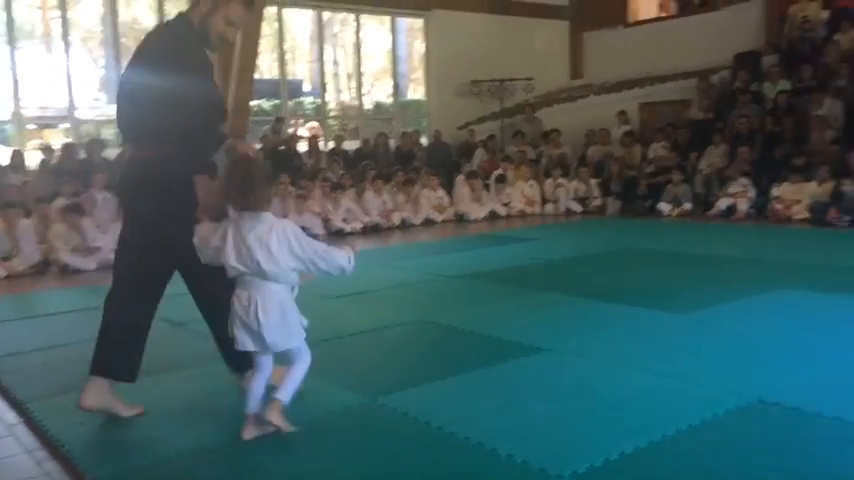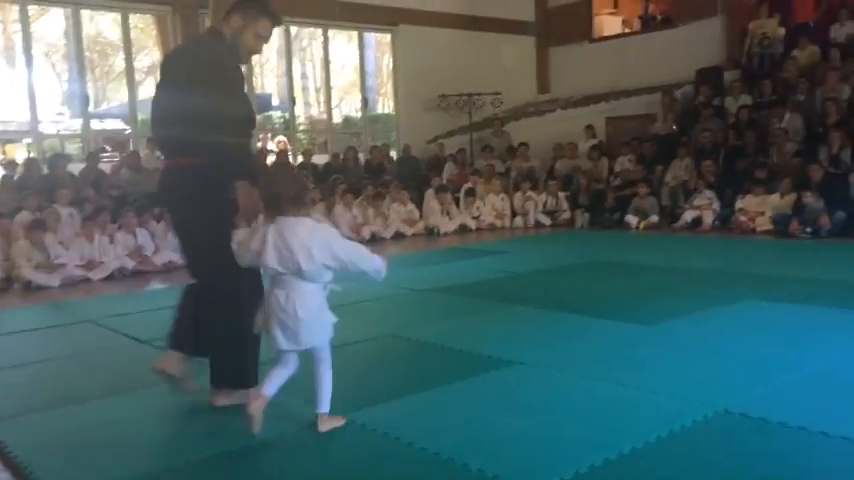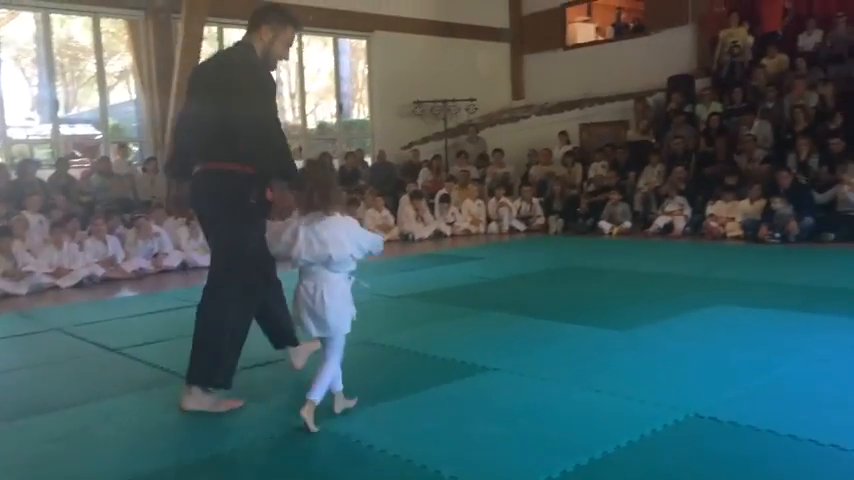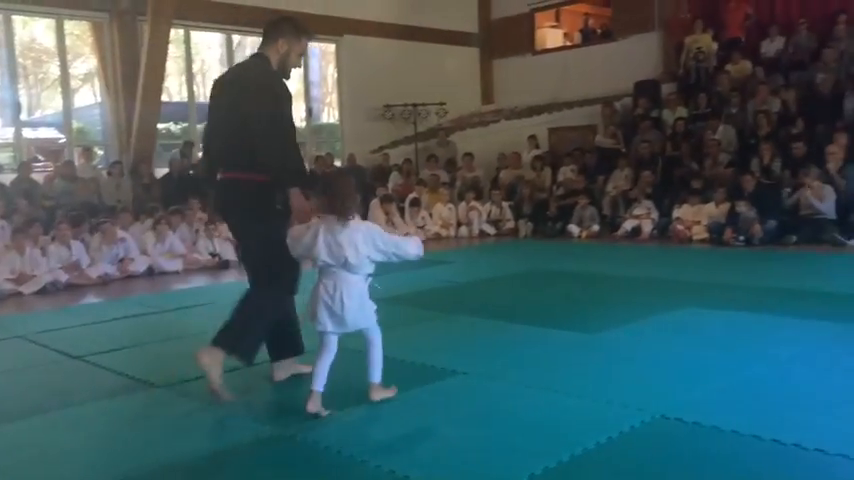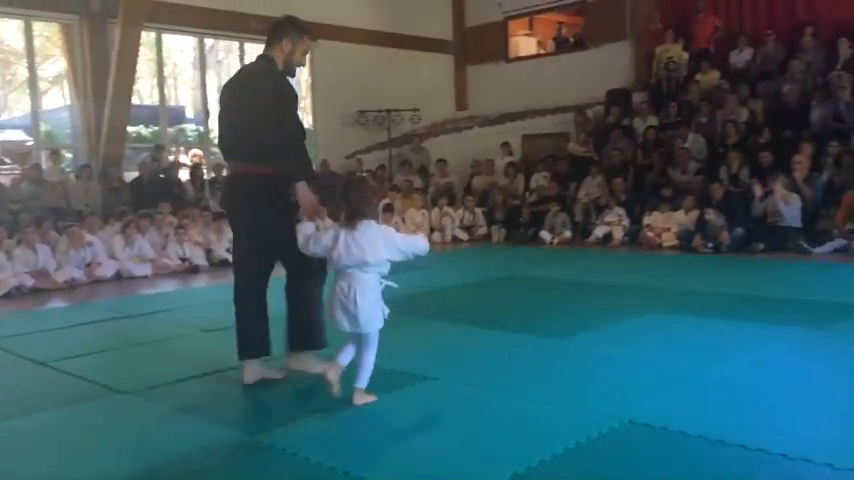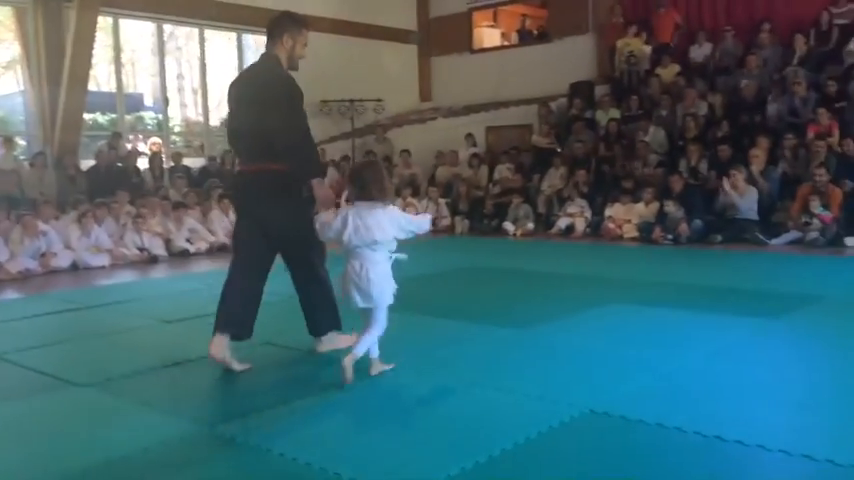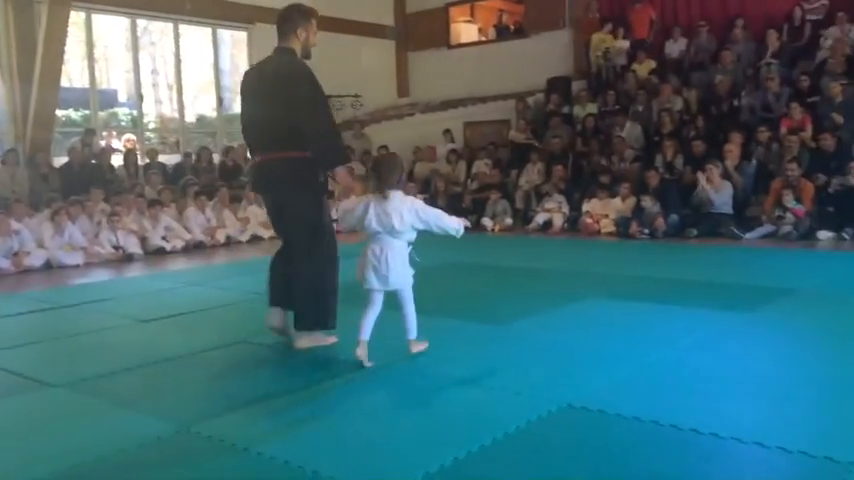
dt=0.2s
person 1, frame 1
left shoulder: (170, 46)
right shoulder: (178, 48)
right elbow: (177, 120)
left wrist: (224, 142)
right wrist: (199, 175)
left hip: (145, 176)
right hip: (171, 184)
left knee: (139, 283)
right knee: (214, 275)
left ankle: (102, 383)
right ankle: (248, 366)
person 1, frame 2
left shoulder: (190, 56)
right shoulder: (216, 60)
right elbow: (222, 129)
right wrist: (243, 181)
left hip: (182, 181)
right hip: (206, 184)
left knee: (212, 276)
right knee: (234, 281)
left ankle: (178, 354)
right ankle: (230, 383)
person 1, frame 3
left shoulder: (211, 69)
right shoulder: (251, 72)
left elbow: (187, 130)
right elbow: (264, 135)
left wrist: (184, 172)
right wrist: (288, 182)
left hip: (208, 182)
right hip: (234, 187)
left knee: (258, 269)
right knee: (234, 283)
left ankle: (291, 348)
right ankle: (201, 388)
person 1, frame 4
left shoulder: (229, 81)
right shoulder: (267, 84)
left elbow: (214, 139)
right elbow: (277, 143)
left wrist: (220, 182)
right wrist: (296, 190)
left hip: (232, 190)
right hip: (259, 193)
left knee: (273, 273)
right knee: (278, 278)
left ankle: (284, 357)
right ankle: (219, 351)
person 1, frame 5
left shoulder: (237, 82)
right shoulder: (273, 83)
right elbow: (284, 139)
right wrist: (301, 185)
left hip: (239, 188)
right hip: (268, 189)
left knee: (250, 275)
right knee: (307, 266)
left ankle: (253, 361)
right ankle: (302, 350)
person 1, frame 6
left shoulder: (242, 81)
right shoulder: (280, 82)
right elbow: (295, 136)
right wrist: (317, 180)
left hip: (248, 182)
right hip: (282, 184)
left knee: (249, 264)
right knee: (308, 258)
left ankle: (224, 337)
right ankle: (326, 332)
person 1, frame 7
left shoulder: (254, 74)
right shoulder: (298, 73)
left elbow: (250, 125)
right elbow: (319, 124)
right wrist: (339, 166)
left hip: (267, 170)
right hip: (300, 170)
left knee: (294, 243)
right knee: (317, 248)
left ankle: (278, 309)
right ankle: (310, 328)
person 2, frame 1
left shoulder: (227, 229)
right shoulder: (283, 230)
left elbow: (205, 250)
right elbow: (320, 255)
left wrist: (204, 226)
right wrist: (346, 258)
left hip: (244, 302)
right hip: (274, 305)
left knee: (263, 366)
right knee: (302, 358)
left ankle: (252, 422)
right ankle: (276, 407)
person 2, frame 2
left shoulder: (265, 232)
right shoulder: (321, 232)
left elbow: (242, 254)
right elbow: (354, 255)
left wrist: (243, 230)
right wrist: (379, 265)
left hip: (279, 302)
right hip: (309, 304)
left knee: (288, 363)
right knee: (323, 362)
left ankle: (259, 398)
right ankle: (324, 417)
person 2, frame 3
left shoulder: (297, 227)
right shoulder: (348, 226)
right elbow: (374, 244)
right wrist: (379, 238)
left hip: (308, 292)
right hip: (334, 294)
left knee: (330, 349)
right knee: (333, 355)
left ankle: (338, 398)
right ankle: (309, 406)
person 2, frame 4
left shoulder: (316, 229)
right shoulder: (366, 230)
left elbow: (295, 246)
right elbow: (400, 247)
left wrist: (297, 225)
right wrist: (415, 244)
left hip: (326, 292)
right hip: (352, 294)
left knee: (328, 349)
right knee: (374, 339)
left ankle: (315, 398)
right ankle: (375, 388)
person 2, frame 5
left shoulder: (337, 233)
right shoulder: (384, 234)
left elbow: (307, 244)
right elbow: (415, 245)
left wrist: (306, 224)
right wrist: (422, 239)
left hip: (343, 292)
right hip: (367, 294)
left knee: (355, 341)
right knee: (369, 346)
left ankle: (335, 369)
right ankle: (359, 392)
person 2, frame 6
left shoulder: (345, 215)
right shoulder: (390, 213)
left elbow: (324, 231)
right elbow: (417, 224)
left wrist: (326, 213)
right wrist: (426, 217)
left hip: (355, 271)
right hip: (377, 273)
left knee: (373, 318)
right knee: (378, 322)
left ankle: (375, 363)
right ankle: (351, 358)
person 2, frame 7
left shoulder: (367, 202)
right shoulder: (410, 204)
left elbow: (345, 220)
right elbow: (438, 219)
left wrist: (348, 202)
right wrist: (458, 224)
left hip: (373, 257)
right hip: (395, 259)
left knee: (374, 304)
right knee: (407, 302)
left ankle: (362, 345)
right ankle: (412, 342)
